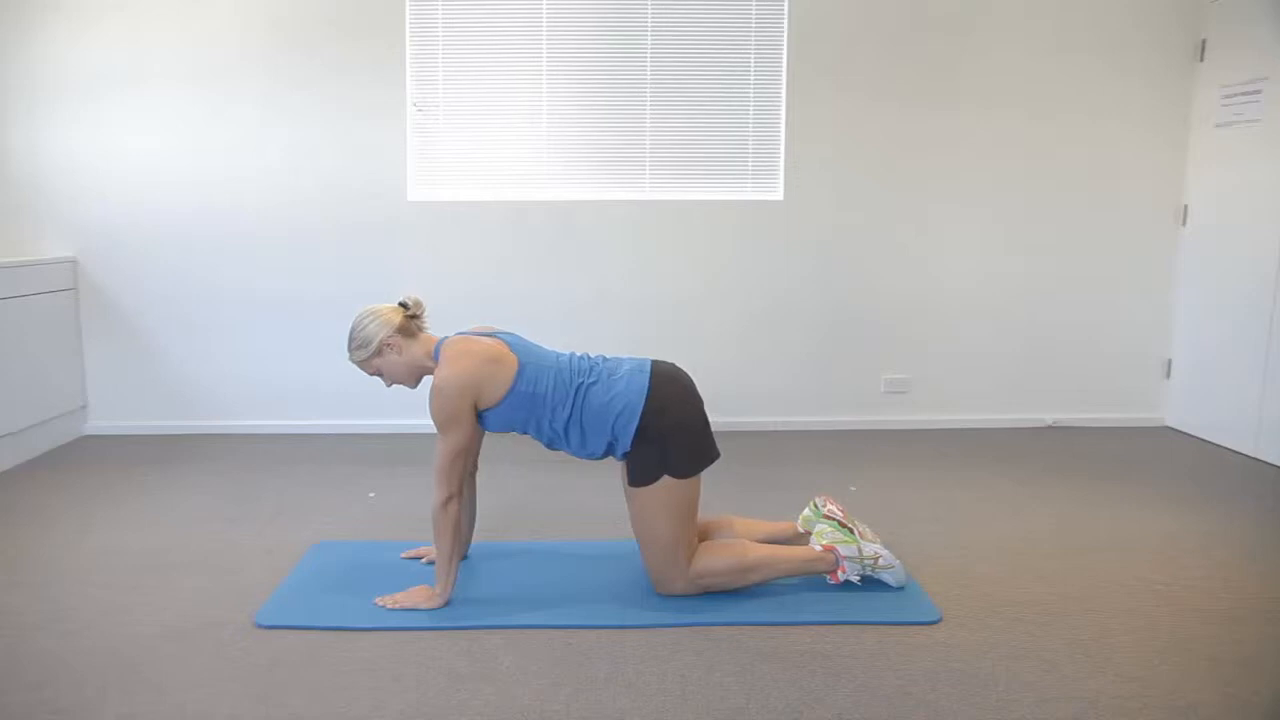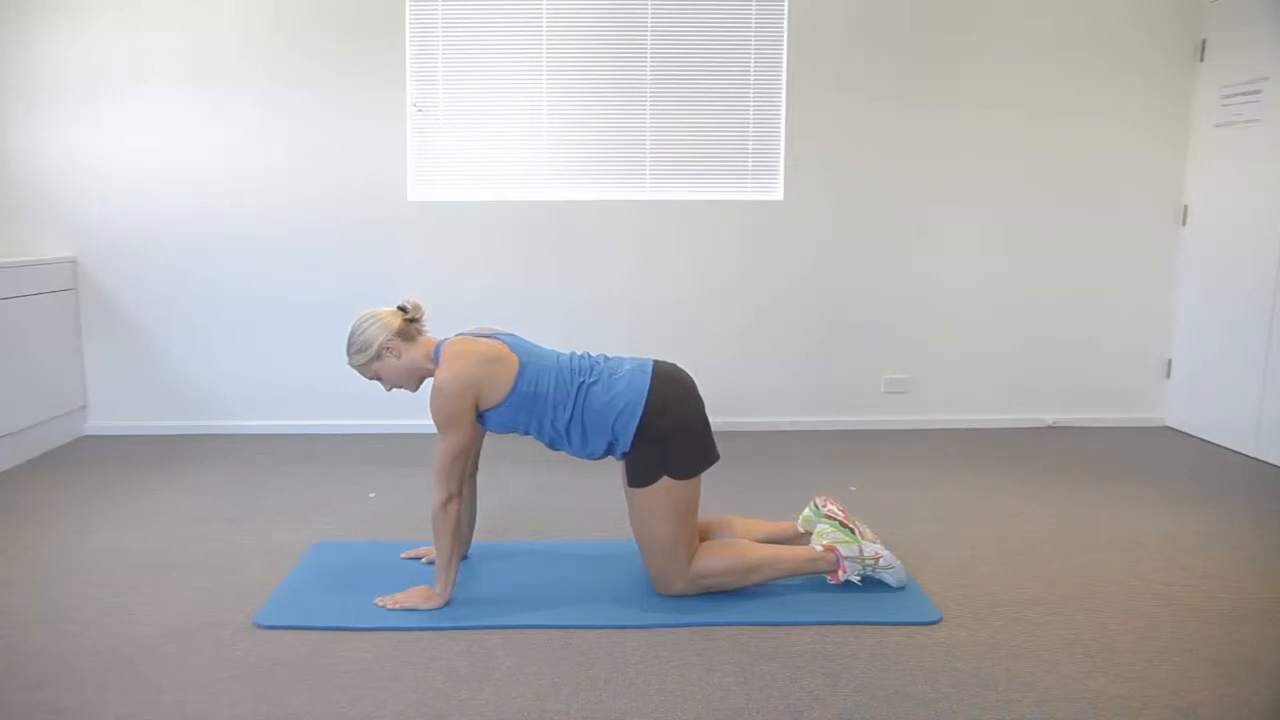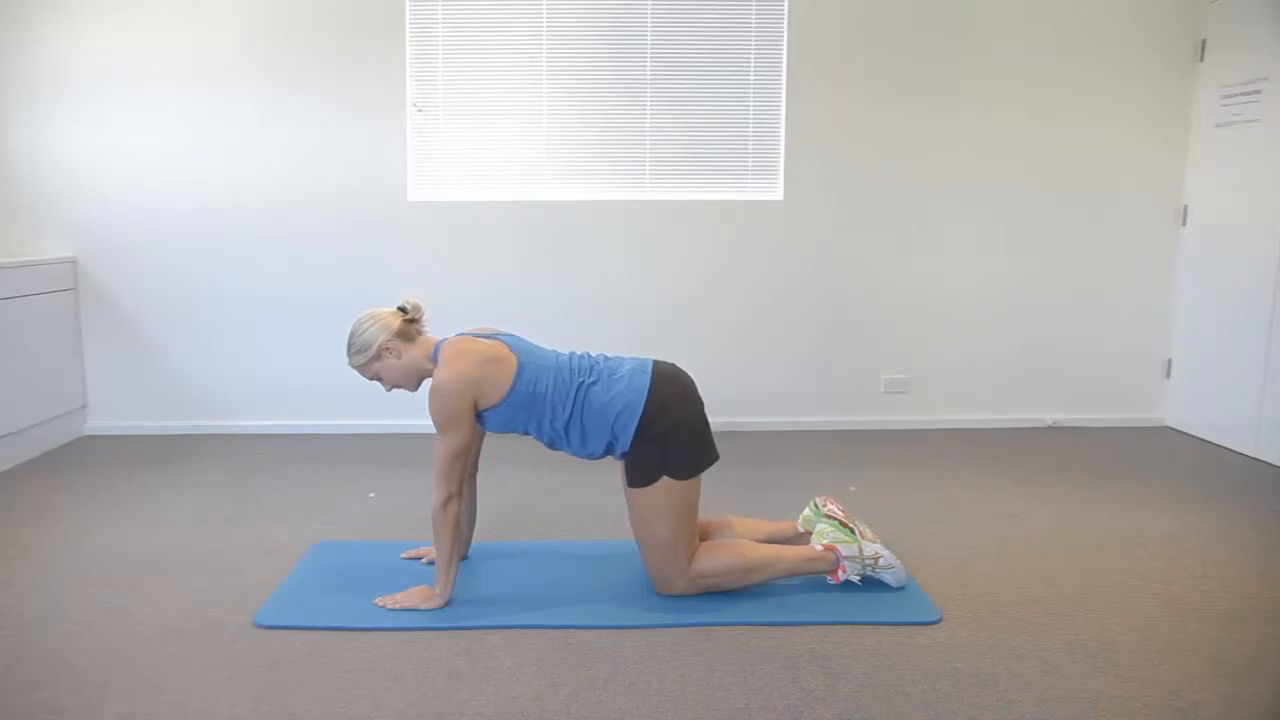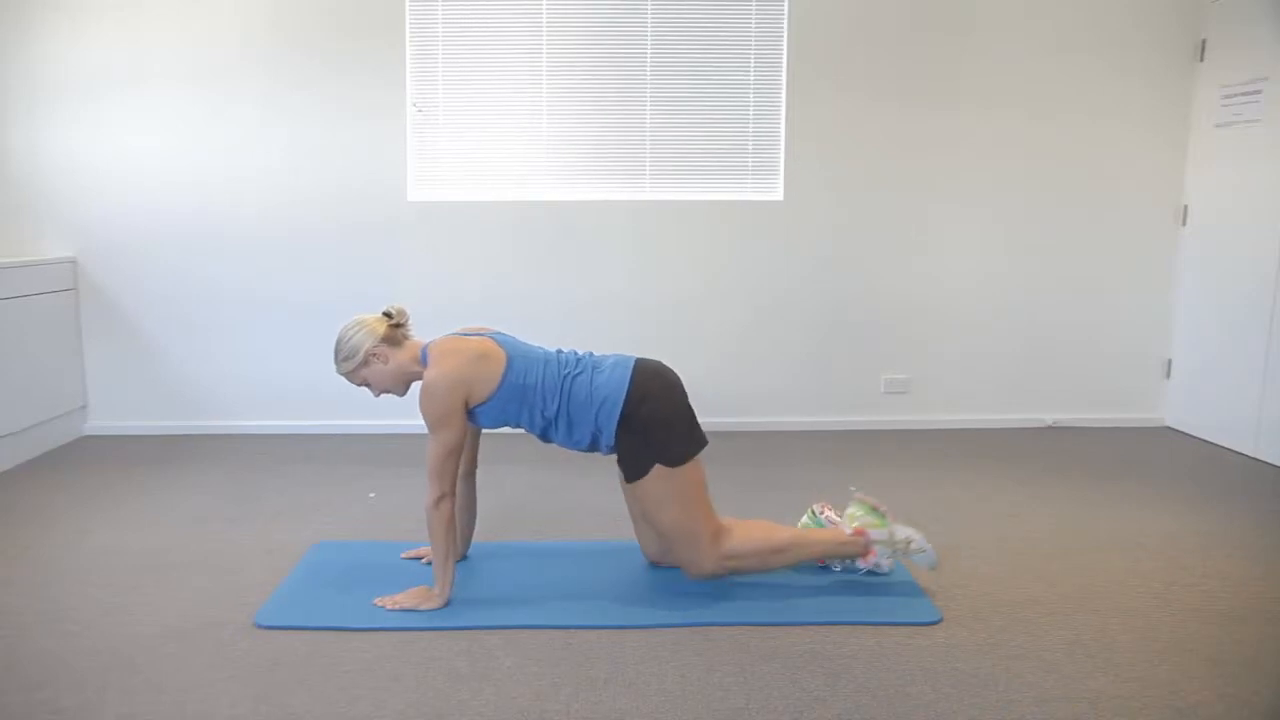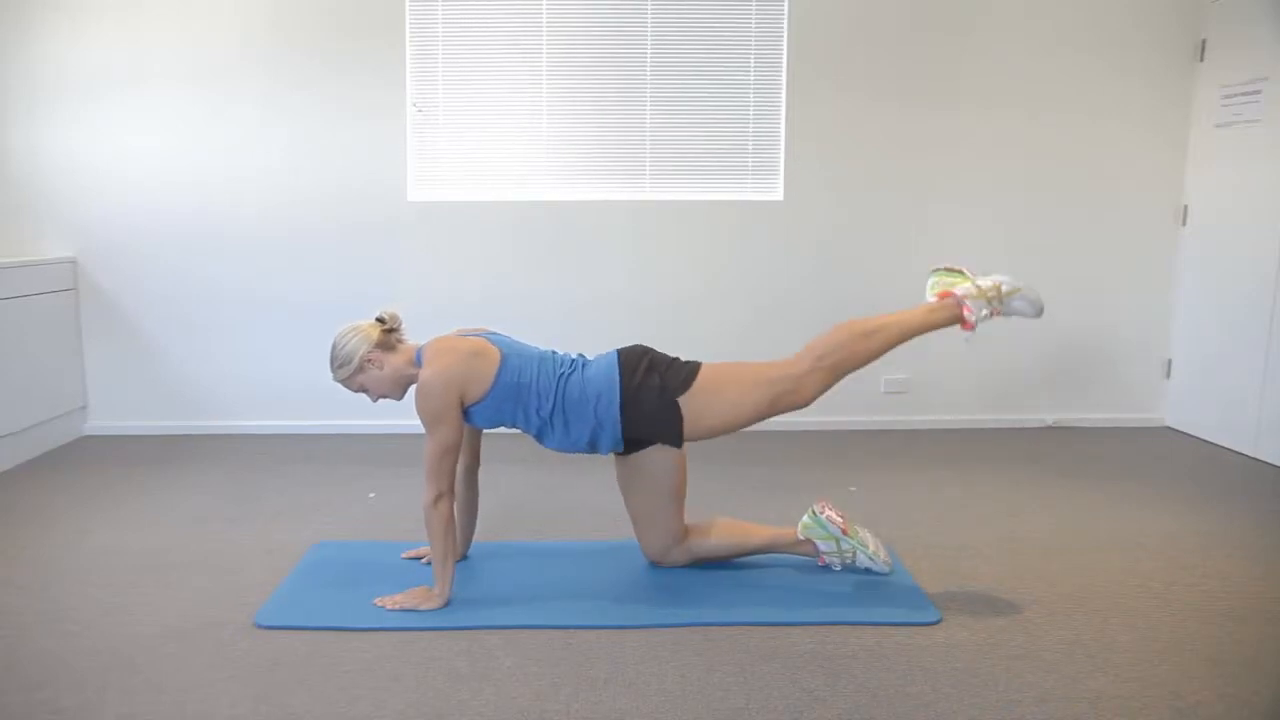
dt=1s
person 1, frame 1
left shoulder: (451, 378)
right shoulder: (467, 348)
left elbow: (449, 490)
right elbow: (467, 473)
left wrist: (441, 589)
right wrist: (456, 547)
left hip: (654, 417)
right hip: (652, 397)
left knee: (674, 576)
right knee: (675, 541)
left ankle: (832, 554)
right ankle: (809, 526)
person 1, frame 2
left shoulder: (452, 380)
right shoulder: (466, 350)
left elbow: (449, 492)
right elbow: (468, 473)
left wrist: (441, 589)
right wrist: (457, 546)
left hip: (653, 417)
right hip: (652, 398)
left knee: (674, 576)
right knee: (674, 540)
left ankle: (834, 554)
right ankle: (811, 526)
person 1, frame 3
left shoulder: (450, 380)
right shoulder: (467, 349)
left elbow: (449, 491)
right elbow: (468, 474)
left wrist: (440, 589)
right wrist: (457, 547)
left hip: (652, 417)
right hip: (653, 397)
left knee: (674, 576)
right knee: (674, 539)
left ankle: (833, 552)
right ankle: (811, 526)
person 1, frame 4
left shoulder: (439, 380)
right shoulder: (454, 355)
left elbow: (441, 492)
right elbow: (466, 472)
left wrist: (439, 589)
right wrist: (456, 548)
left hip: (639, 411)
right hip: (637, 399)
left knee: (704, 559)
right knee: (666, 549)
left ankle: (859, 538)
right ankle: (814, 529)
person 1, frame 5
left shoulder: (436, 380)
right shoulder: (454, 359)
left elbow: (439, 491)
right elbow: (468, 470)
left wrist: (439, 589)
right wrist: (457, 547)
left hip: (641, 397)
right hip: (632, 413)
left knee: (801, 376)
right knee: (669, 549)
left ankle: (958, 306)
right ankle: (811, 536)
